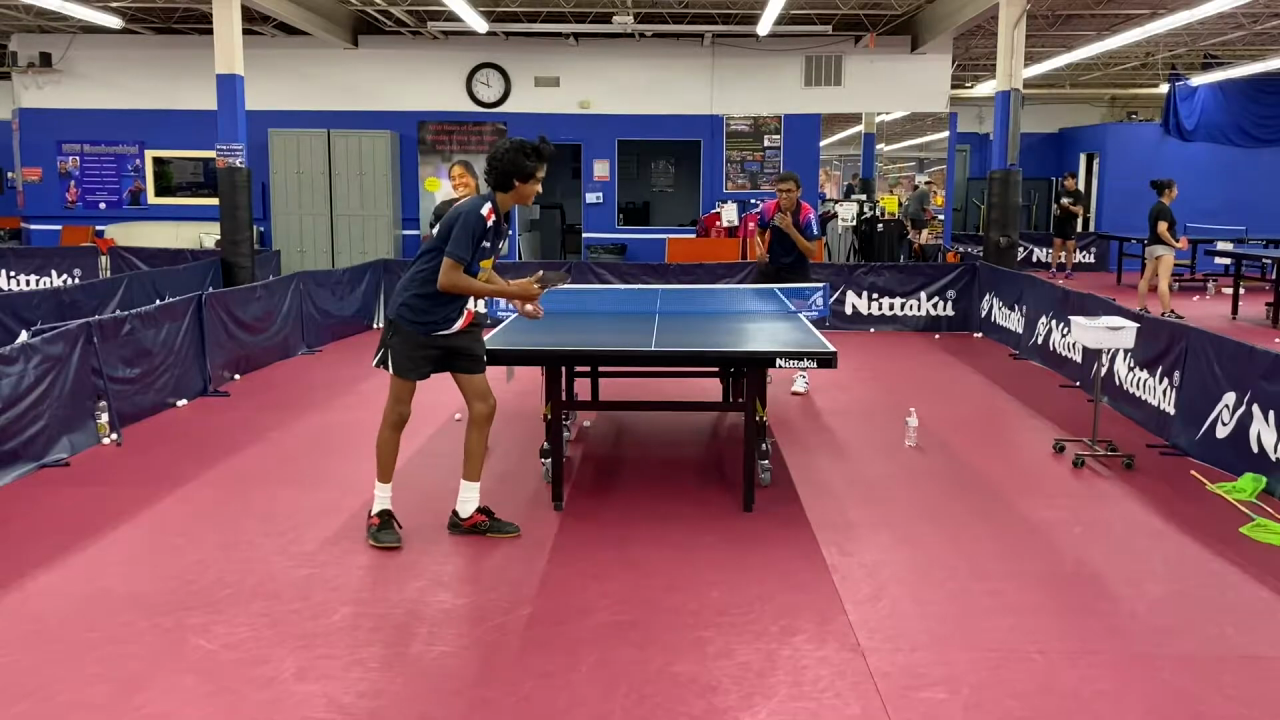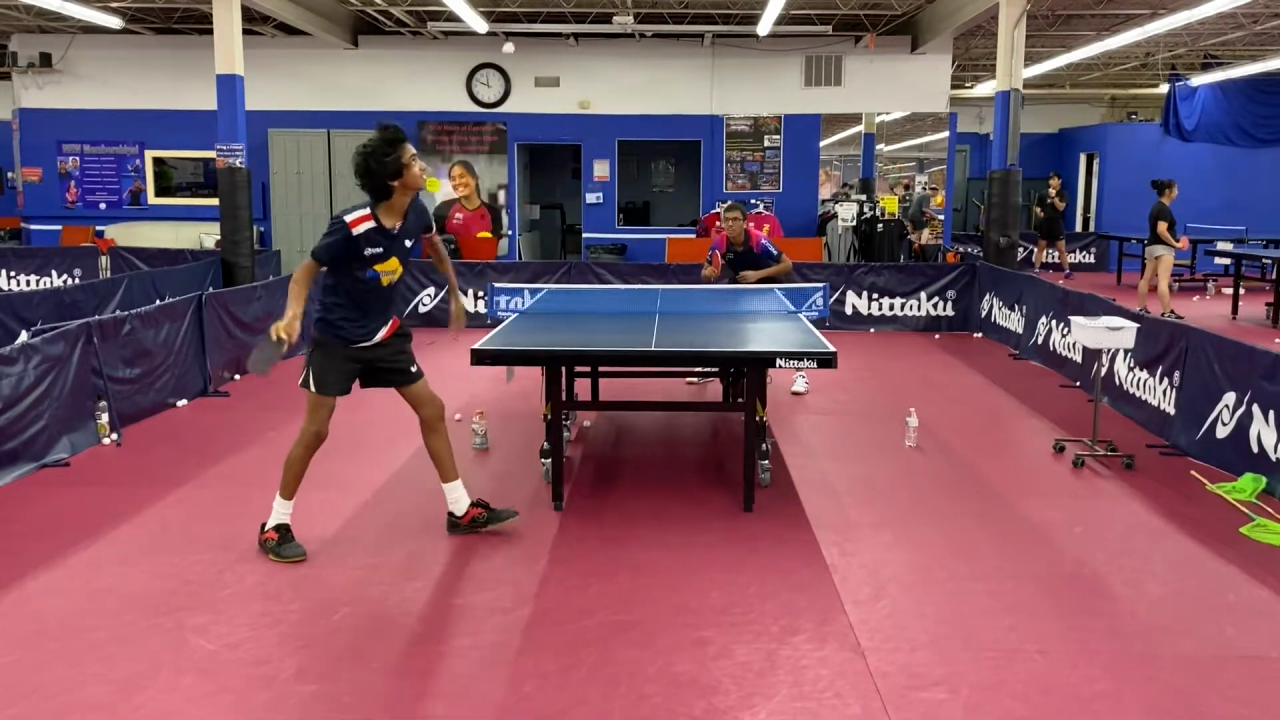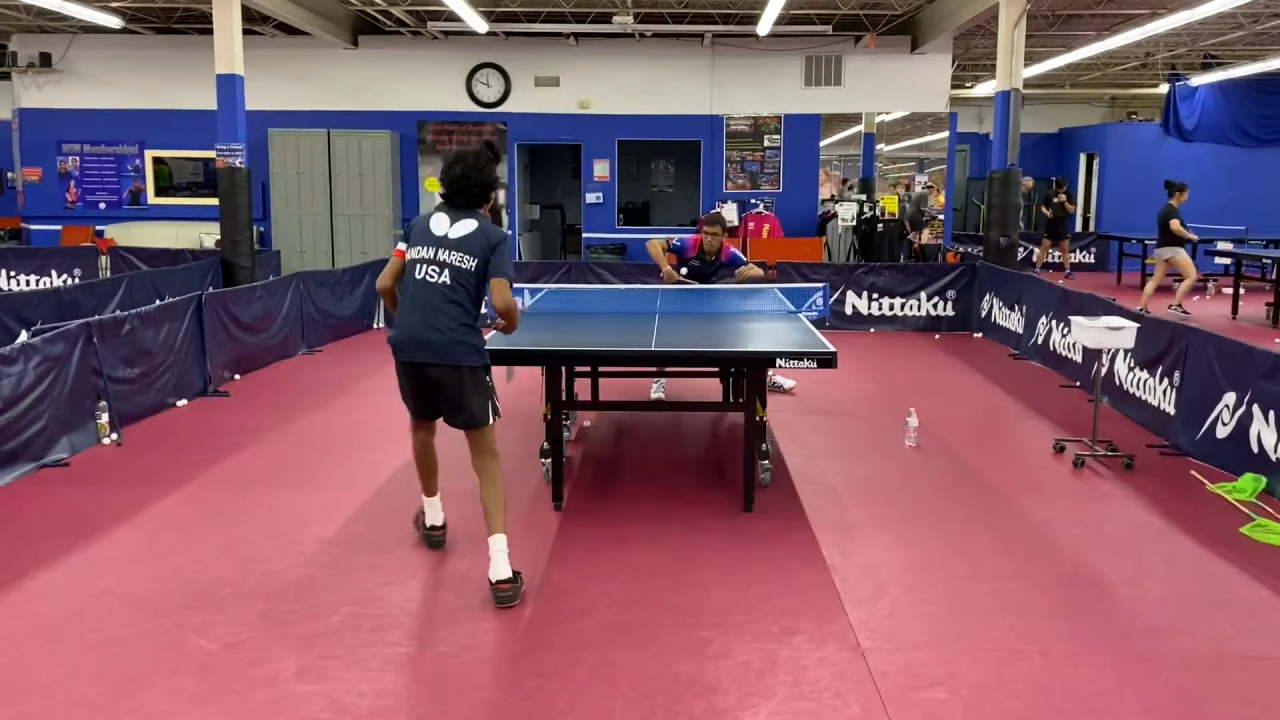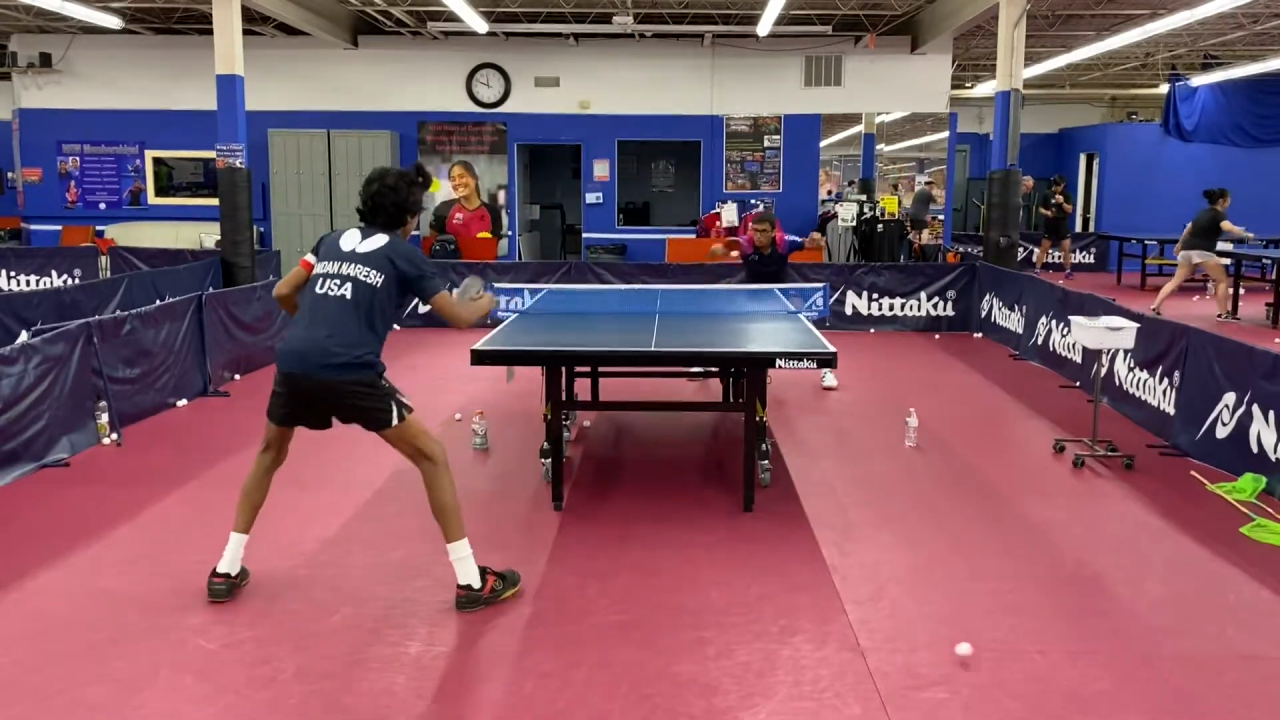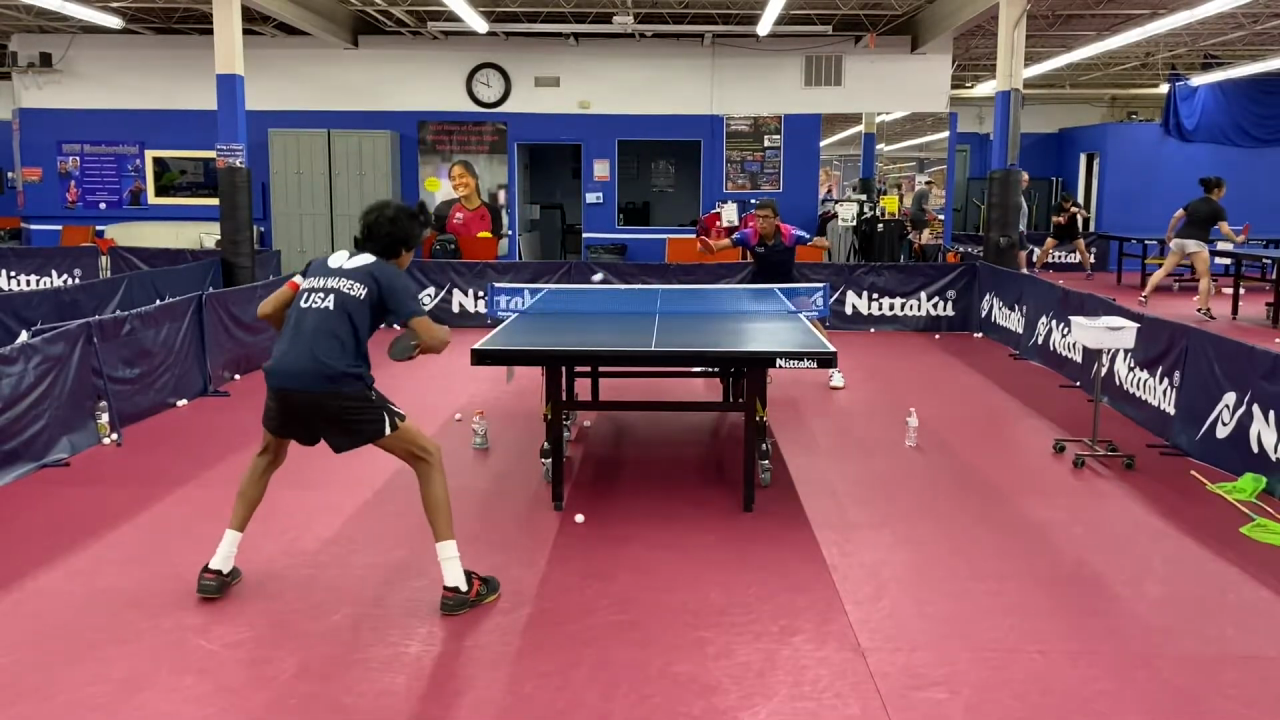
dt=1s
person 1, frame 1
left shoulder: (499, 218)
right shoulder: (474, 215)
right elbow: (447, 280)
left wrist: (519, 295)
right wrist: (508, 292)
left hip: (456, 323)
right hip: (415, 320)
left knee: (483, 407)
right knee: (397, 413)
left ankle: (467, 511)
right ankle: (380, 510)
person 1, frame 2
left shoulder: (416, 213)
right shoulder: (350, 227)
left elbow: (435, 247)
right elbow: (306, 271)
left wrist: (455, 295)
right wrist: (292, 315)
left hip: (385, 332)
right hip: (335, 338)
left knee: (432, 411)
right knee: (314, 432)
left ankle: (462, 510)
right ankle: (275, 524)
person 1, frame 3
left shoulder: (419, 225)
right shoulder: (494, 238)
left elbow: (384, 285)
right elbow: (502, 303)
right wrist: (511, 322)
left hip: (407, 347)
right hip: (459, 353)
left knee: (421, 427)
right knee: (486, 457)
left ankle: (433, 519)
right ankle: (501, 571)
person 1, frame 4
left shoulder: (332, 241)
right shoulder: (404, 256)
left elbow: (282, 294)
right elbow: (461, 318)
right wrist: (485, 302)
left hip: (293, 362)
right hip: (350, 371)
left knee: (271, 453)
right knee: (431, 457)
left ankle: (226, 569)
right ankle: (470, 579)
person 1, frame 5
left shoulder: (322, 263)
right shoulder: (388, 277)
left elbow: (266, 312)
right elbow: (434, 342)
right wrist: (446, 334)
left hip: (282, 378)
right hip: (338, 385)
left knee: (268, 455)
right knee: (428, 457)
left ankle: (218, 568)
right ankle: (455, 582)
person 2, frame 1
left shoulder: (808, 214)
right shoulder: (768, 209)
left elbow: (812, 253)
right elbow: (759, 234)
left wrist: (790, 229)
right wrist: (759, 251)
left hip: (796, 272)
right hip: (770, 267)
left ankle: (801, 374)
person 2, frame 2
left shoulder: (759, 240)
right shoulder: (719, 243)
left elbow: (787, 265)
right elbow: (704, 274)
left wrist: (758, 274)
right wrist: (710, 273)
left hip: (768, 285)
right hip: (739, 285)
left ankle: (800, 374)
right ankle: (711, 366)
person 2, frame 3
left shoulder: (728, 252)
right shoulder: (688, 244)
left elbow: (759, 272)
right elbow: (652, 244)
left wrist: (748, 273)
right wrist: (666, 269)
left ankle: (766, 376)
right ankle: (659, 380)
person 2, frame 4
left shoulder: (785, 241)
right shoulder: (744, 243)
left elbow: (817, 244)
right elbow: (715, 251)
left wrist: (817, 240)
right wrist: (722, 249)
left ankle: (826, 370)
person 2, frame 5
left shoulder: (790, 234)
right shoulder: (748, 235)
left elbow: (825, 244)
right elbow: (718, 245)
left wrist: (821, 242)
left hip: (788, 286)
right hip: (759, 286)
left knee: (811, 321)
left ankle: (833, 369)
